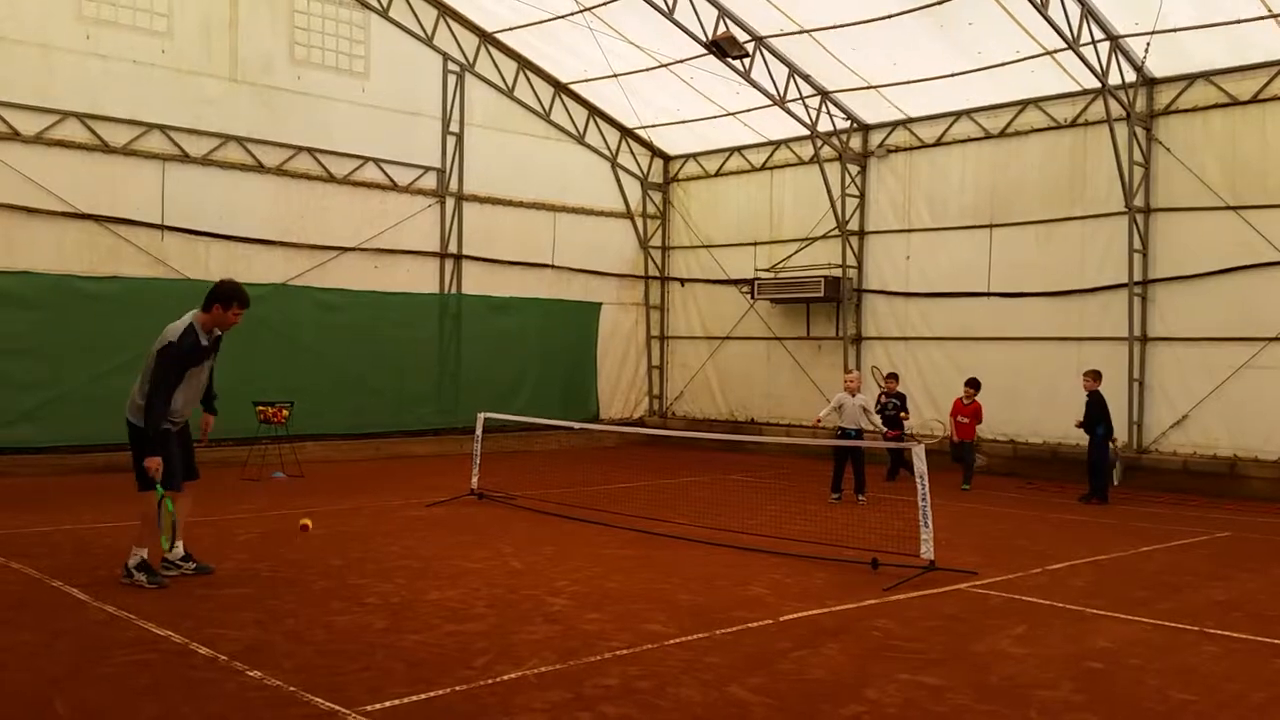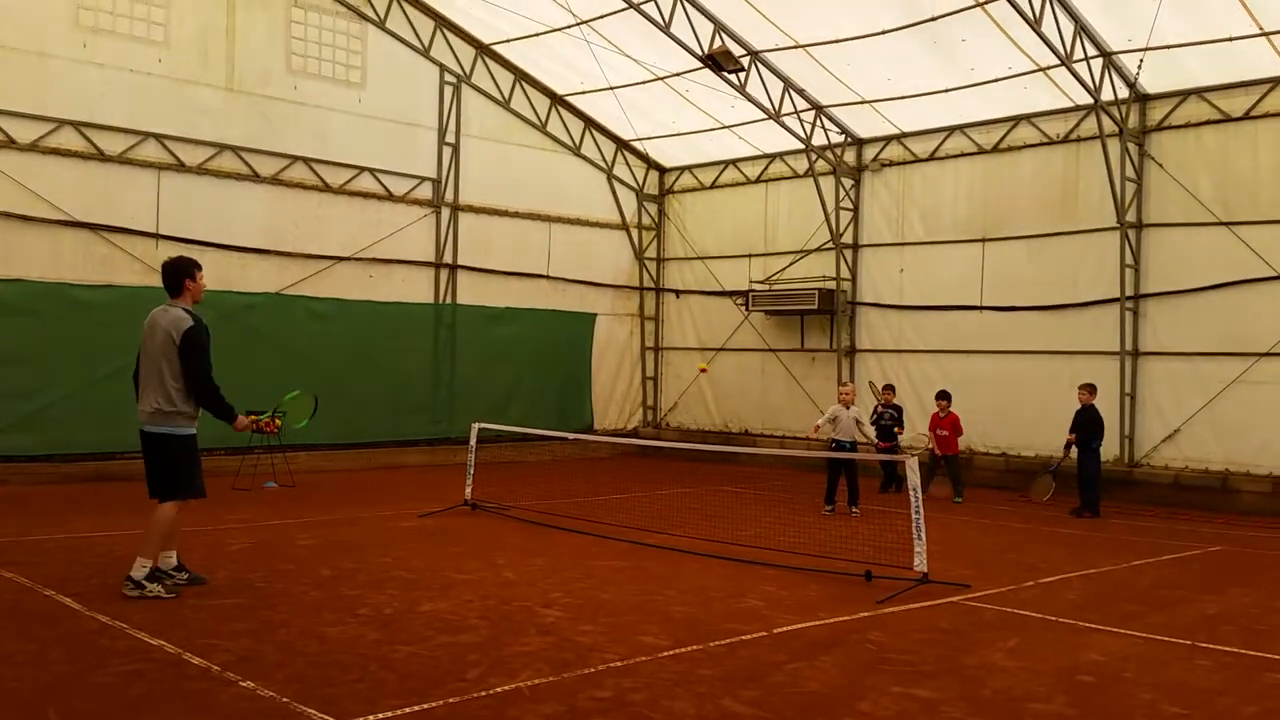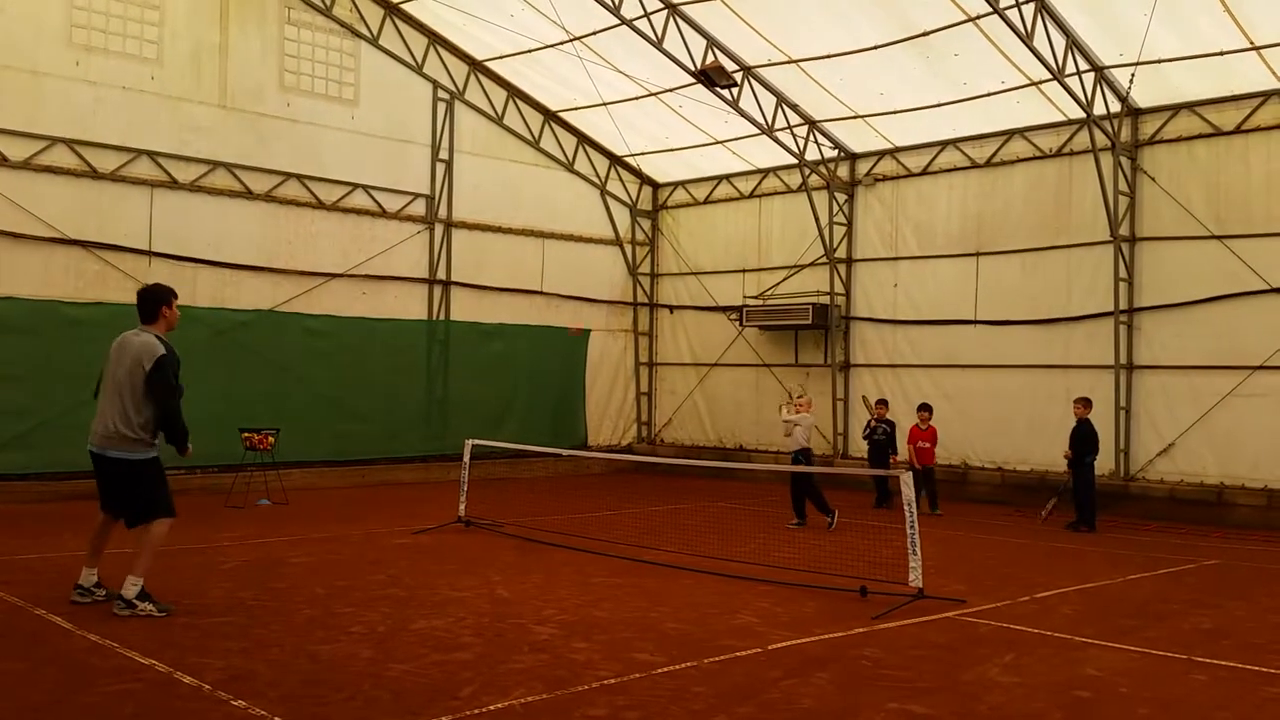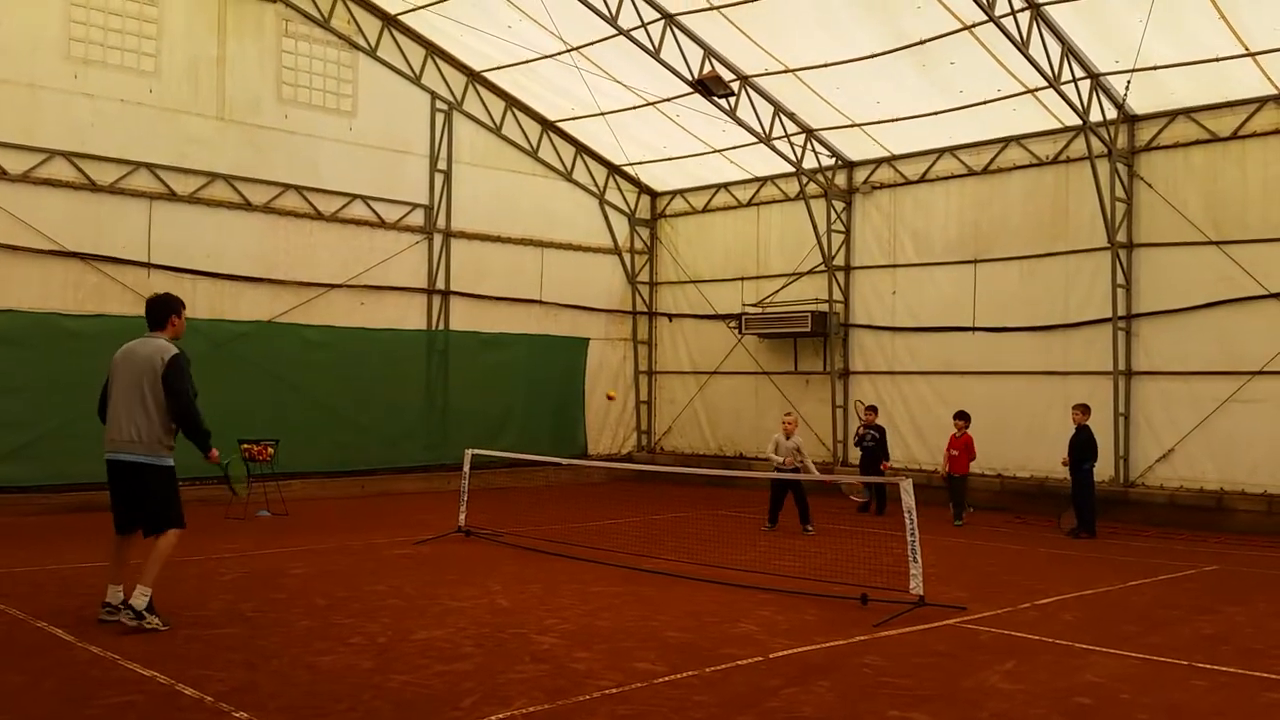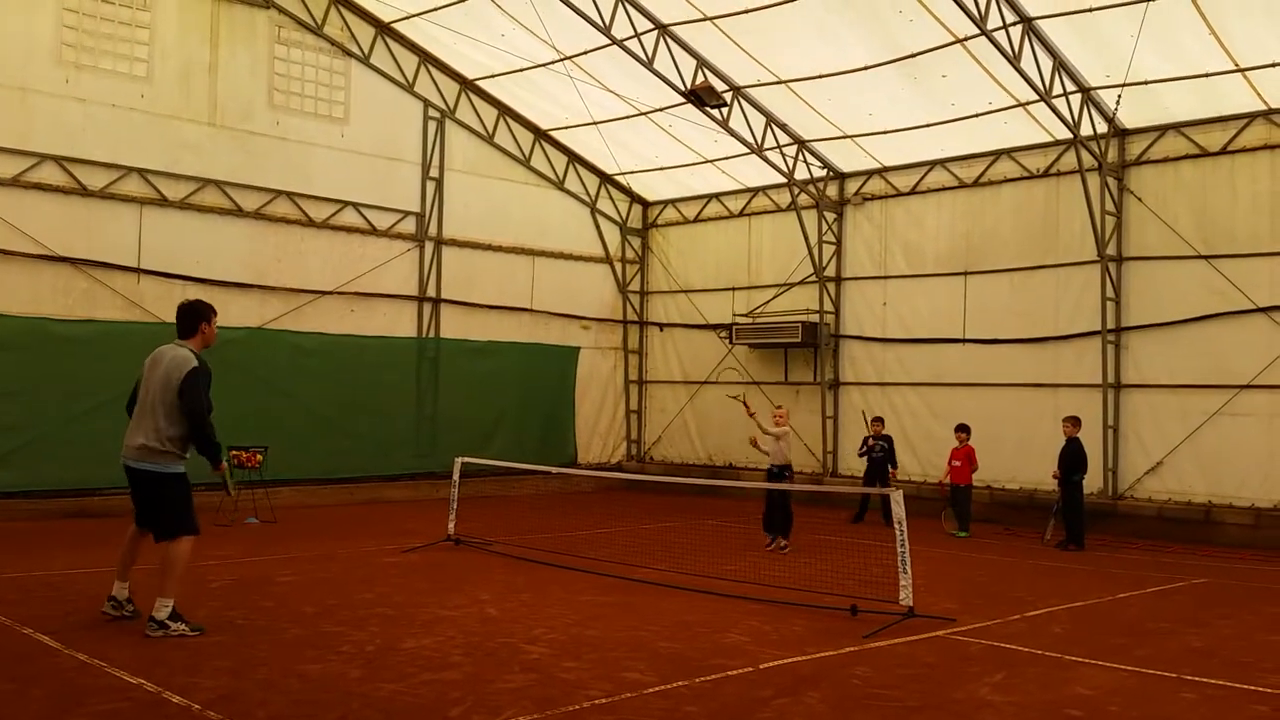
dt=1s
person 1, frame 1
left shoulder: (212, 331)
right shoulder: (180, 342)
right elbow: (157, 397)
left wrist: (209, 408)
right wrist: (153, 450)
left hip: (174, 418)
right hip: (150, 420)
left knee: (183, 483)
right knee: (161, 488)
left ankle: (174, 556)
right ankle: (136, 564)
person 1, frame 2
left shoulder: (153, 318)
right shoulder: (191, 325)
left elbow: (139, 373)
right elbow: (202, 383)
right wrist: (231, 416)
left hip: (151, 423)
right hip: (174, 426)
left knee: (173, 497)
right knee: (173, 499)
left ankle: (169, 565)
right ankle: (139, 576)
person 1, frame 3
left shoulder: (122, 341)
right shoulder: (161, 354)
right elbow: (169, 412)
right wrist: (182, 444)
left hip: (100, 445)
right hip: (133, 450)
left knee: (111, 514)
right knee: (159, 518)
left ankle: (86, 583)
right ankle: (131, 594)
person 1, frame 4
left shoulder: (122, 352)
right shoulder: (172, 355)
left elbow: (104, 406)
right elbow: (185, 409)
right wrist: (207, 446)
left hip: (116, 454)
right hip: (151, 458)
left knee: (127, 529)
right knee: (170, 530)
left ankle: (113, 600)
right ankle: (138, 603)
person 1, frame 5
left shoulder: (156, 356)
right shoulder: (194, 368)
left elbow: (133, 405)
right elbow: (199, 423)
right wrist: (216, 459)
left hip: (133, 457)
right hip: (162, 464)
left knee: (143, 526)
right knee: (181, 535)
left ankle: (118, 597)
right ankle: (162, 616)
